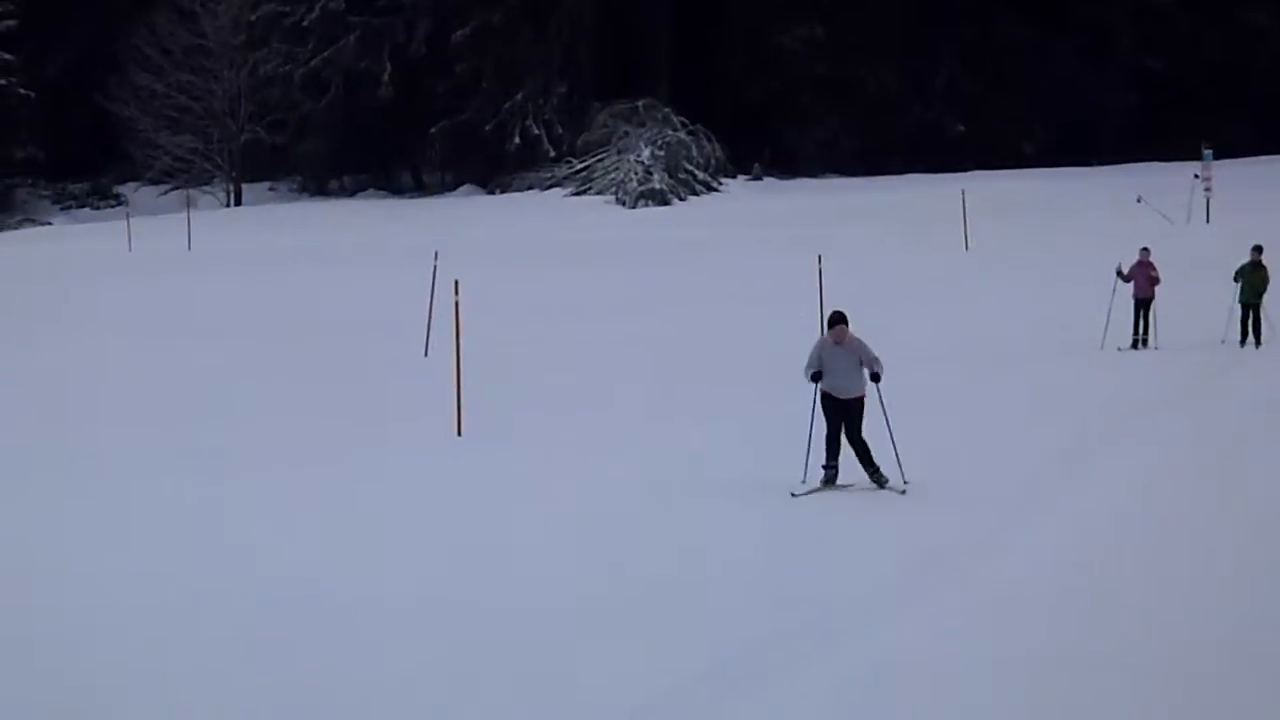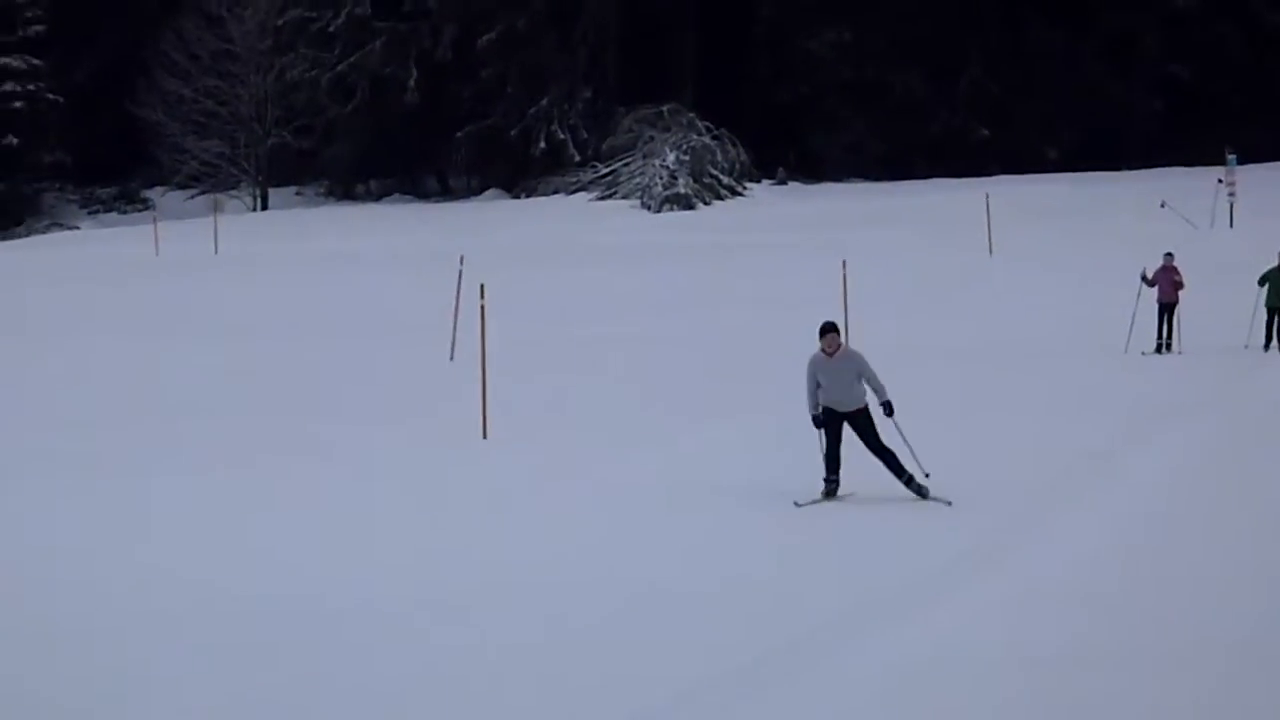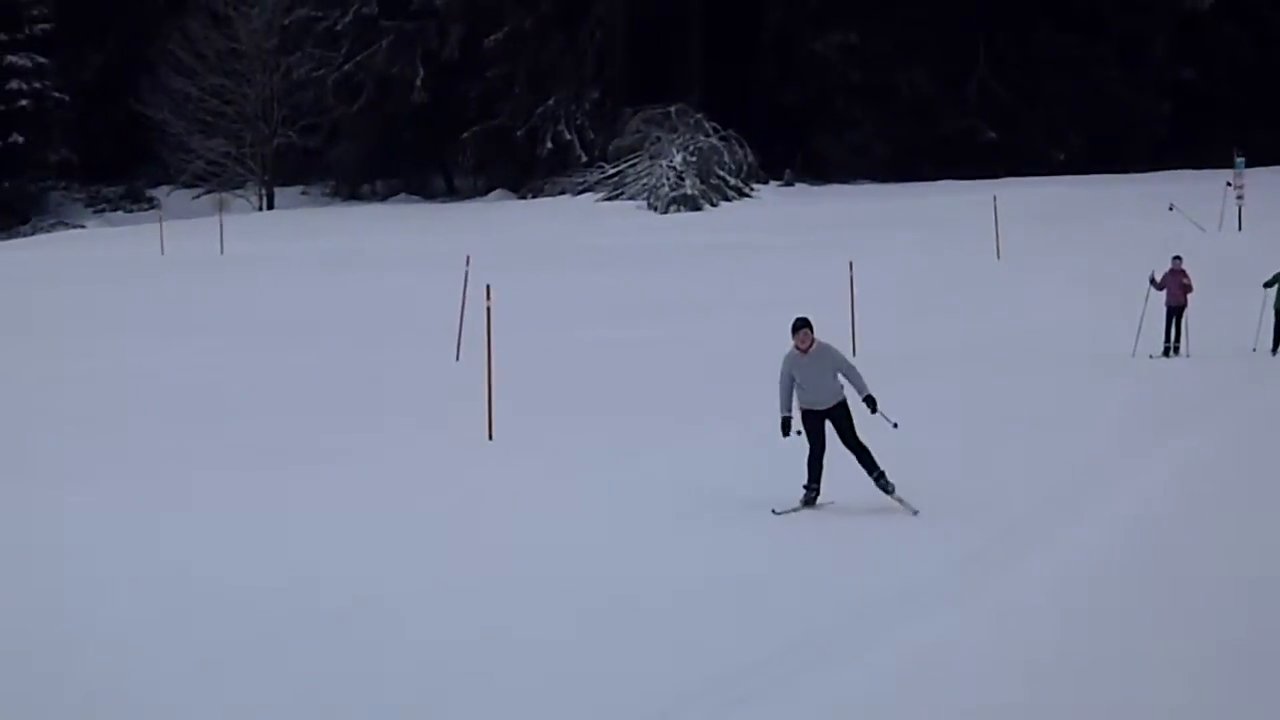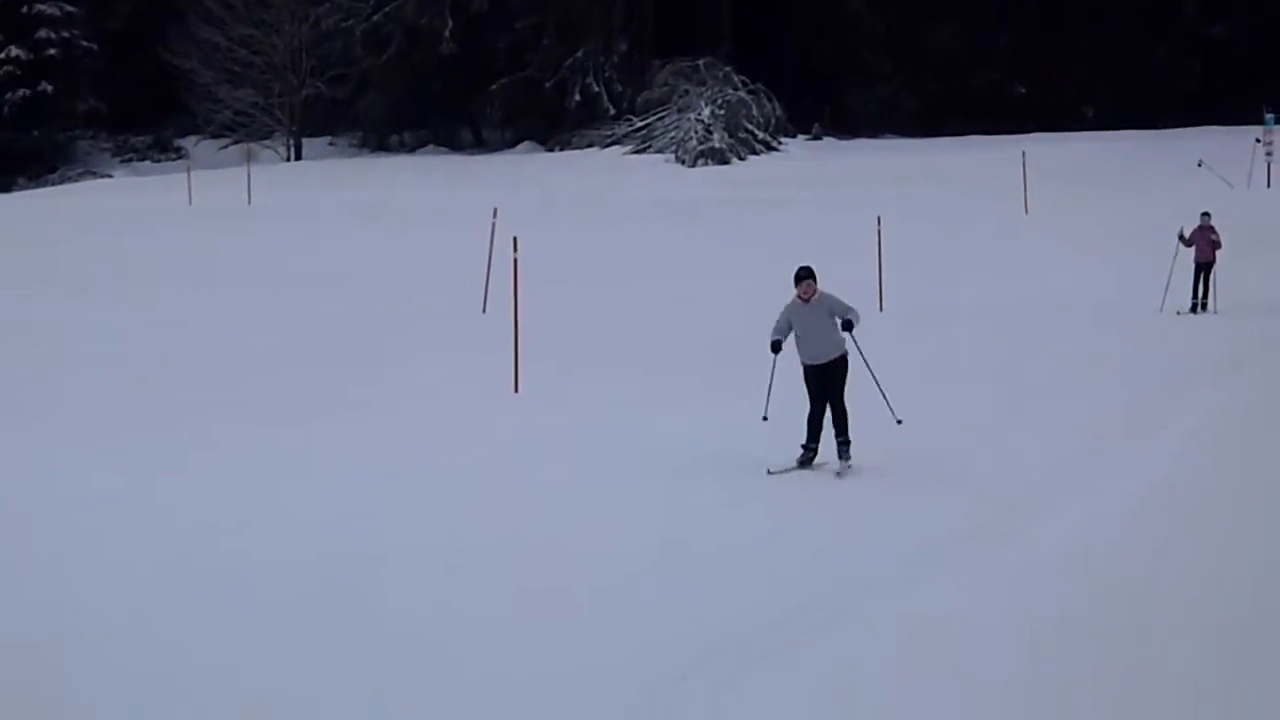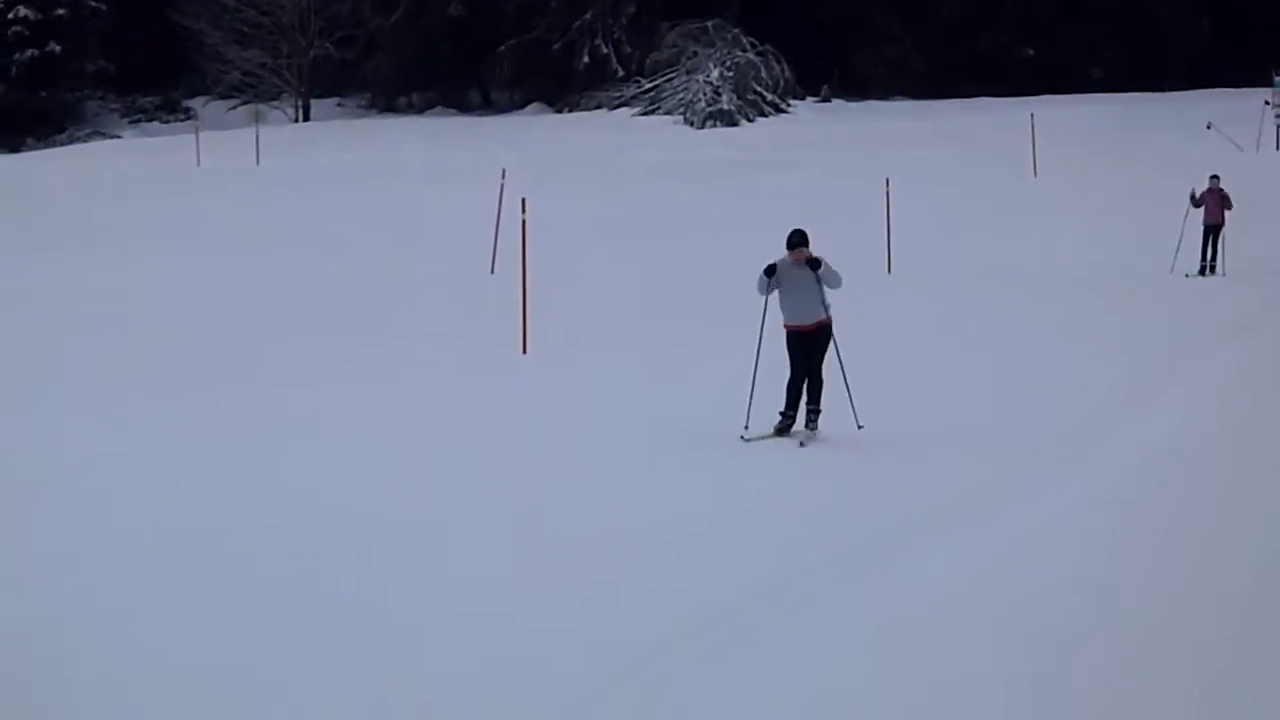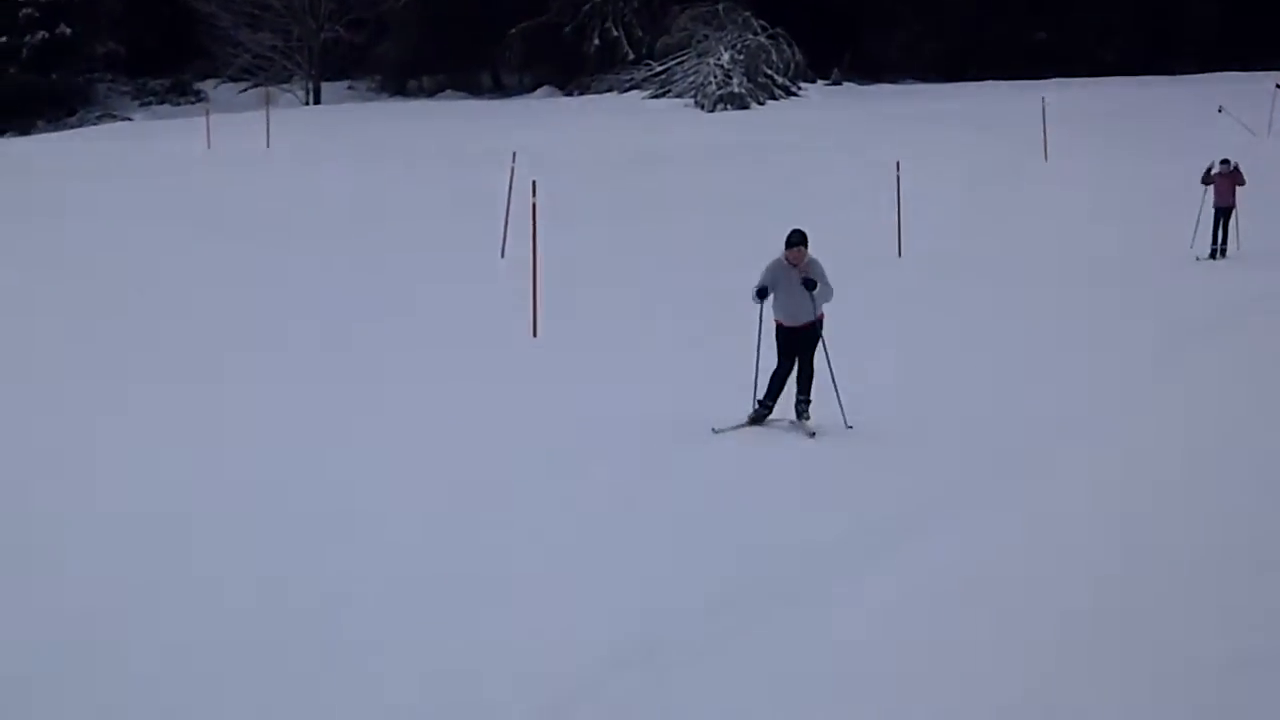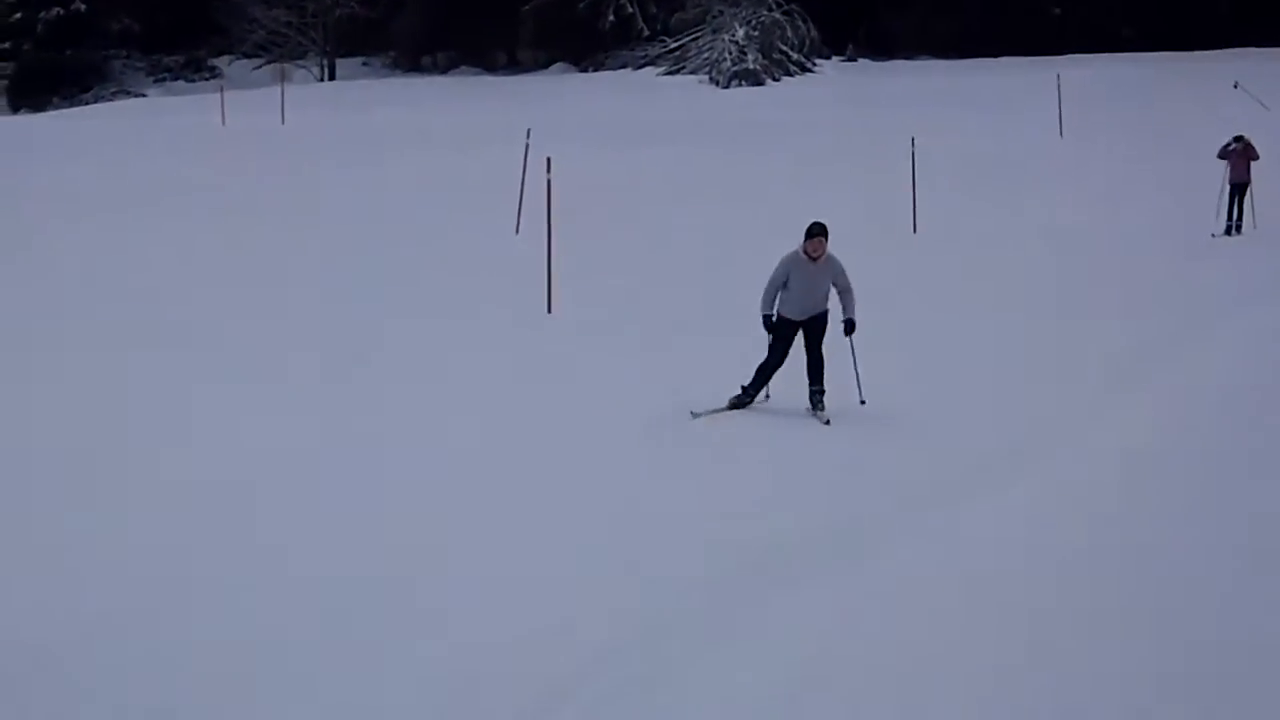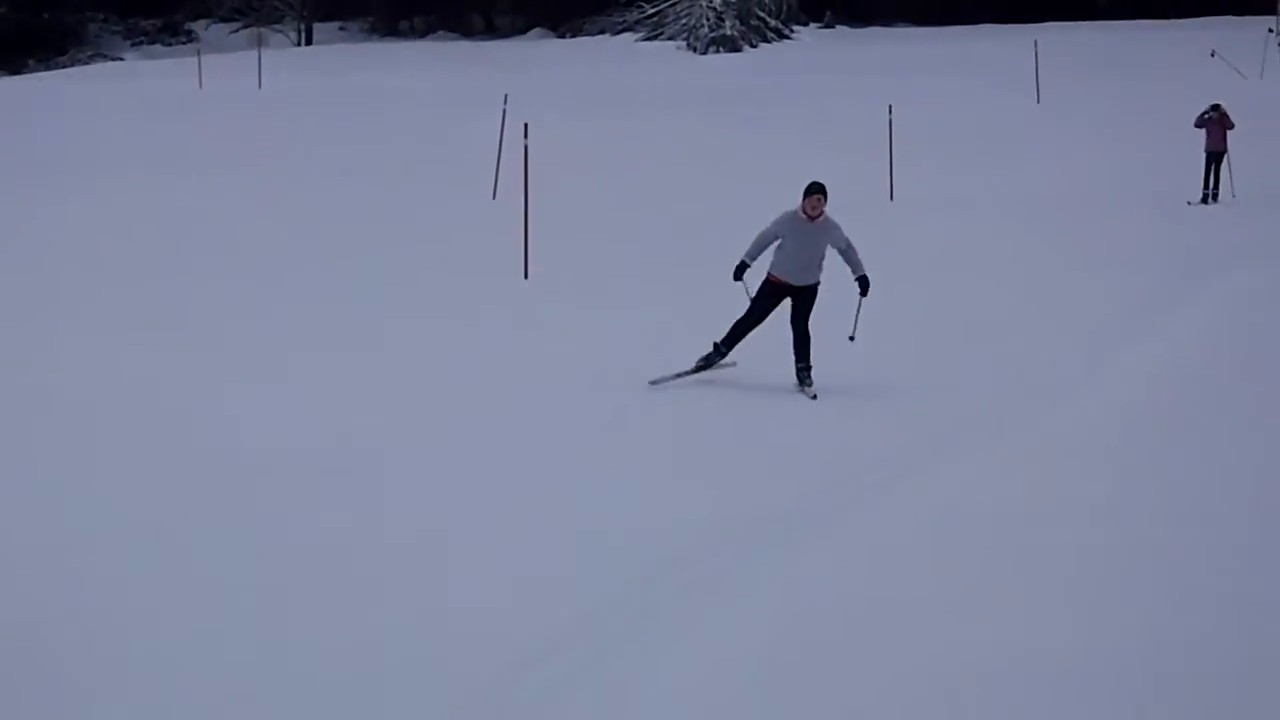
dt=0.2s
person 1, frame 1
left shoulder: (857, 344)
right shoulder: (822, 345)
left elbow: (875, 363)
right elbow: (809, 369)
left wrist: (875, 372)
right wrist: (814, 374)
left hip: (854, 397)
right hip: (830, 395)
left knee: (854, 436)
right knee: (833, 429)
person 1, frame 2
left shoulder: (853, 356)
right shoulder: (815, 361)
left elbow: (870, 378)
right elbow: (812, 388)
left wrist: (884, 399)
right wrist: (814, 412)
left hip: (858, 408)
right hip: (830, 410)
left knee: (876, 445)
right knee: (833, 443)
left ankle: (907, 479)
right ankle: (831, 483)
person 1, frame 3
left shoulder: (827, 351)
right shoulder: (789, 359)
left elbow: (849, 371)
right elbow: (785, 388)
left wrist: (865, 393)
right wrist: (785, 416)
left hip: (836, 403)
right hip: (809, 409)
left knee: (852, 442)
right knee: (817, 449)
right ankle: (812, 490)
person 1, frame 4
left shoulder: (828, 300)
right shoulder: (791, 308)
left elbow: (851, 313)
right elbow: (779, 330)
left wrist: (850, 320)
right wrist: (776, 340)
left hip: (836, 358)
right hip: (811, 364)
left knee: (836, 401)
right knee: (817, 406)
left ankle: (843, 444)
right ankle: (810, 449)
person 1, frame 5
left shoulder: (815, 263)
right shoulder: (780, 267)
left elbow: (836, 282)
right elbow: (763, 290)
left wrist: (820, 267)
right wrist: (766, 274)
left hip: (820, 326)
right hip: (795, 329)
left knee: (814, 369)
right knee: (798, 372)
left ankle: (812, 413)
right ankle: (788, 416)
person 1, frame 6
left shoulder: (813, 265)
right shoulder: (775, 267)
left elbow: (828, 295)
right elbow: (758, 295)
left wrist: (815, 287)
right wrist: (760, 294)
left hip: (811, 322)
right hip: (785, 324)
left knee: (805, 361)
right knee: (785, 365)
left ankle: (802, 403)
right ankle: (766, 406)
person 1, frame 7
left shoulder: (832, 264)
right shoulder: (790, 260)
left elbow: (845, 290)
right elbow: (773, 286)
left wrist: (849, 316)
right wrist: (767, 314)
left hip: (816, 315)
right hip: (787, 317)
left knee: (814, 351)
right knee: (775, 358)
left ankle: (816, 394)
right ankle: (749, 393)
person 1, frame 8
left shoulder: (830, 227)
right shoulder: (788, 219)
left elbow: (846, 248)
right elbow: (765, 237)
left wrist: (860, 274)
right wrist: (745, 261)
left hip: (807, 284)
right hip: (778, 279)
left knee: (799, 324)
right knee: (751, 318)
left ankle: (803, 370)
right ankle: (720, 351)
